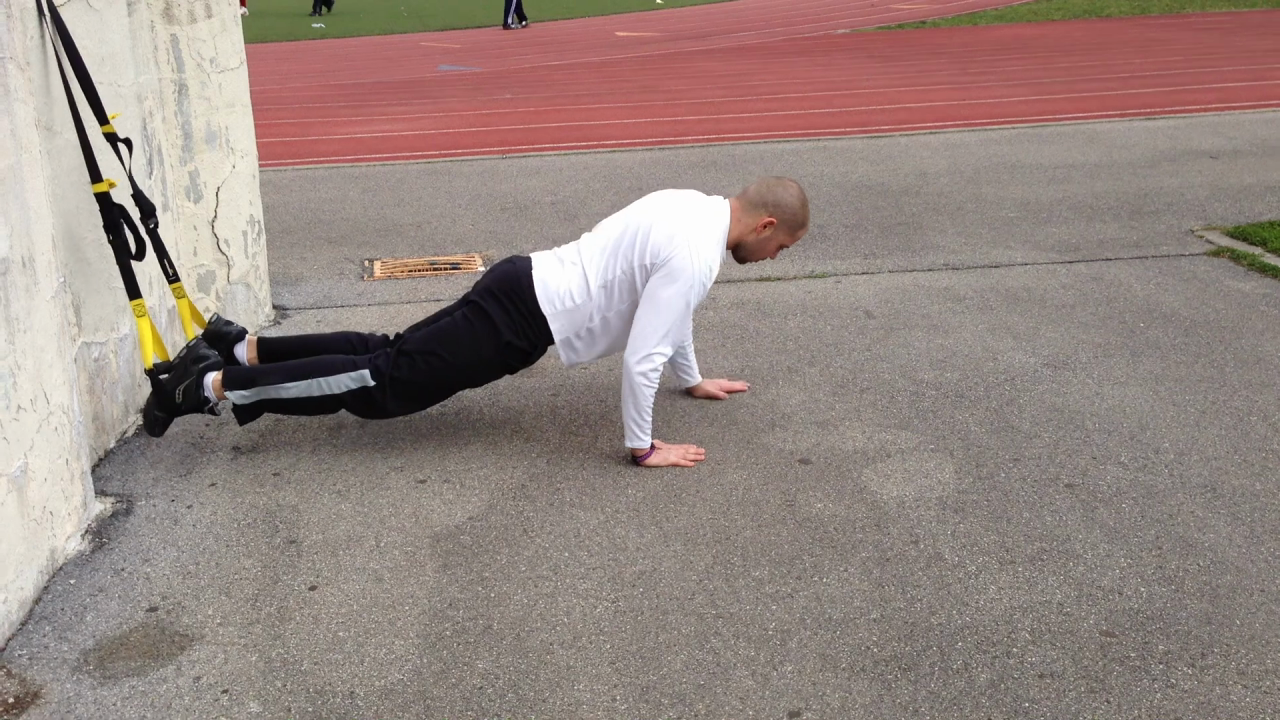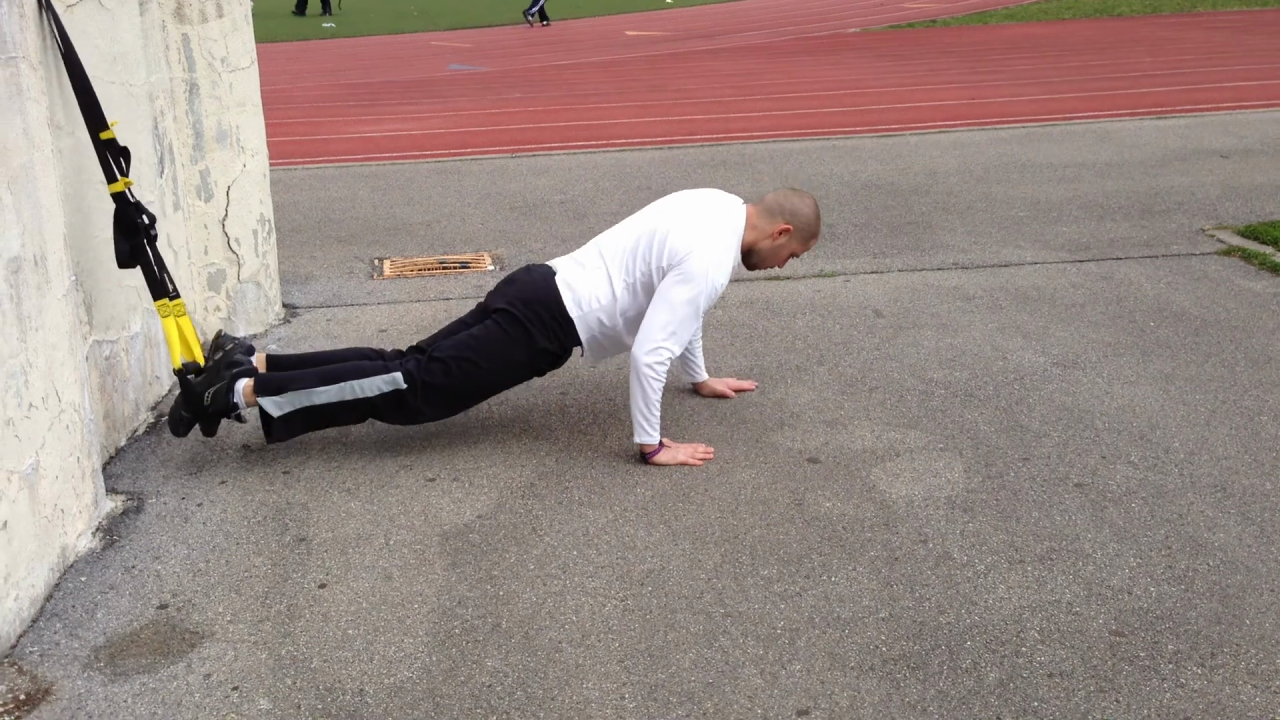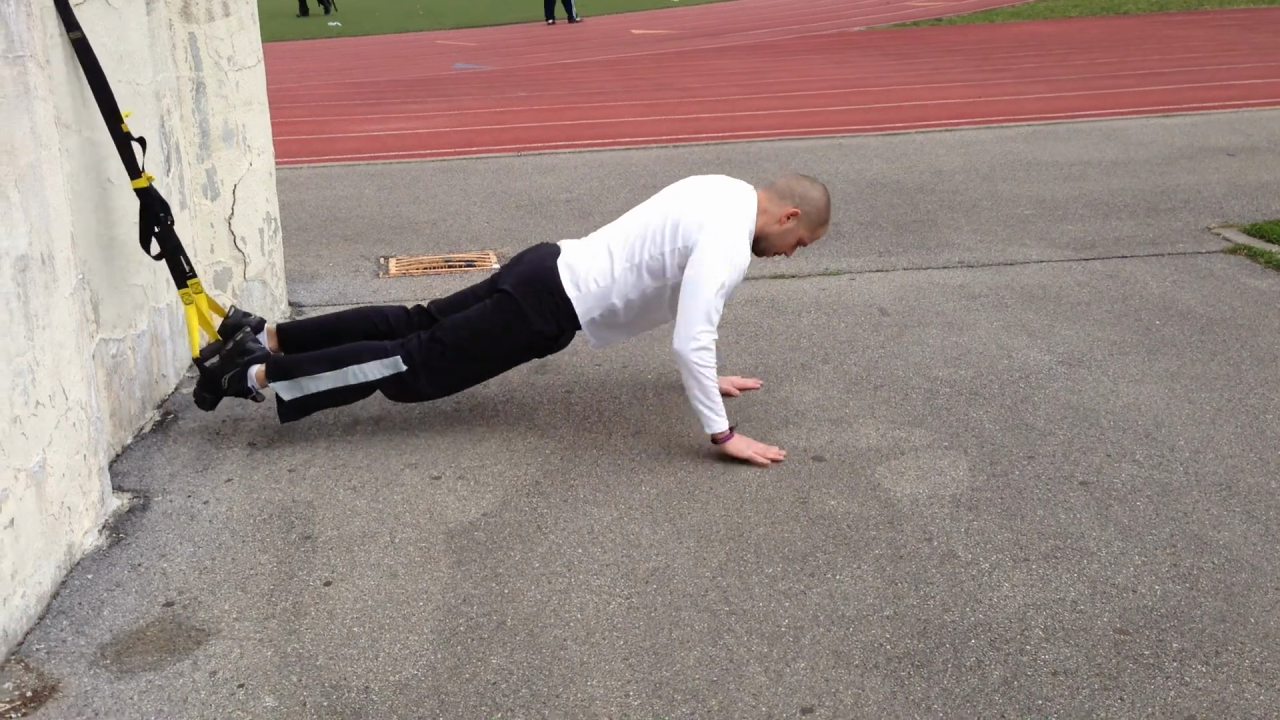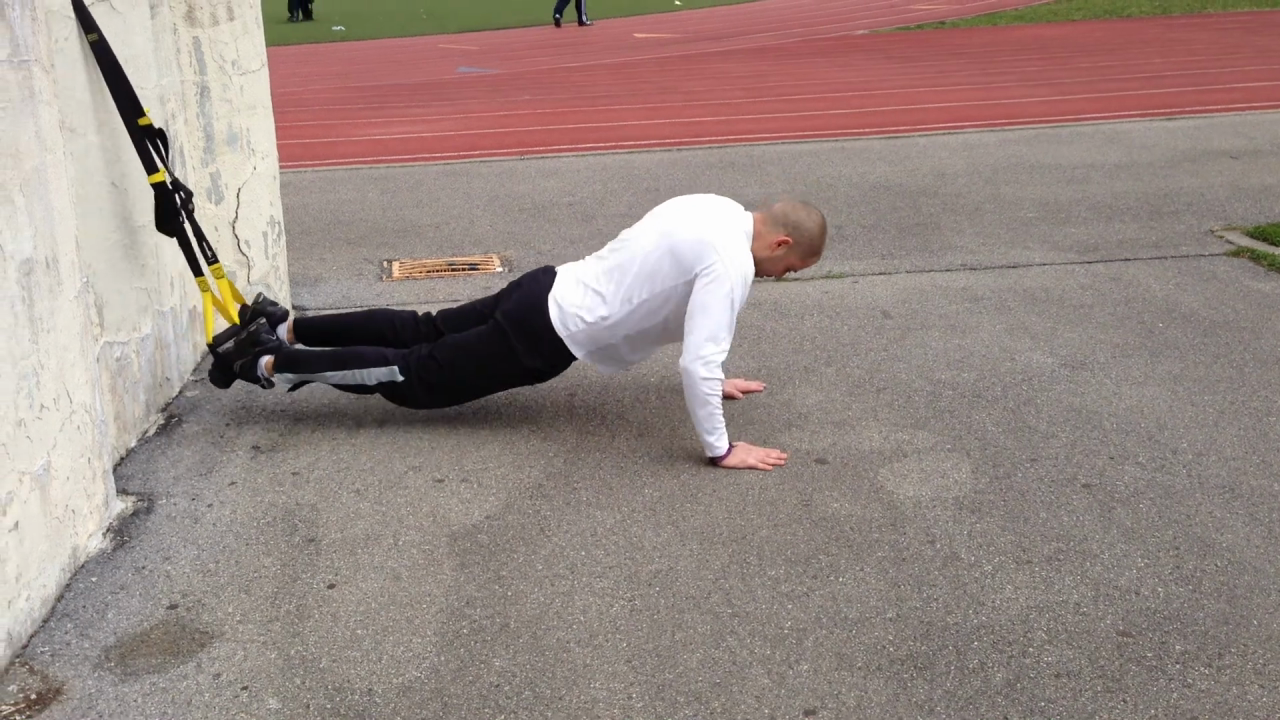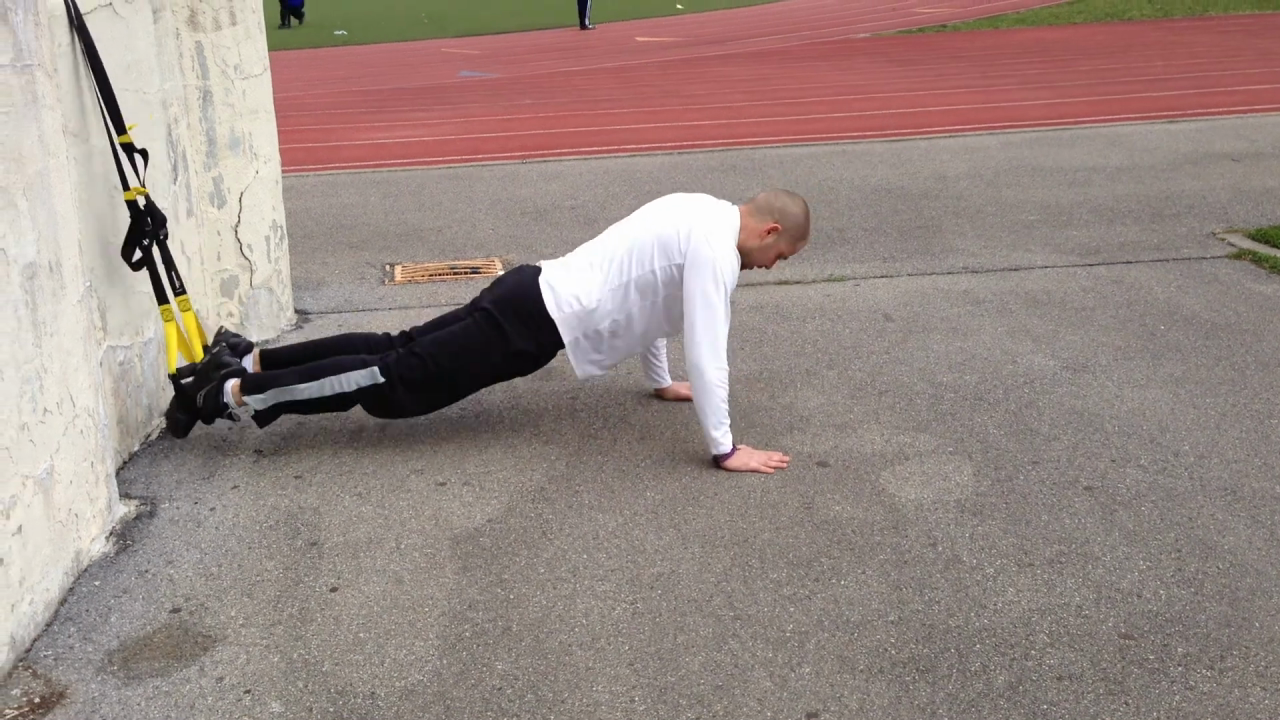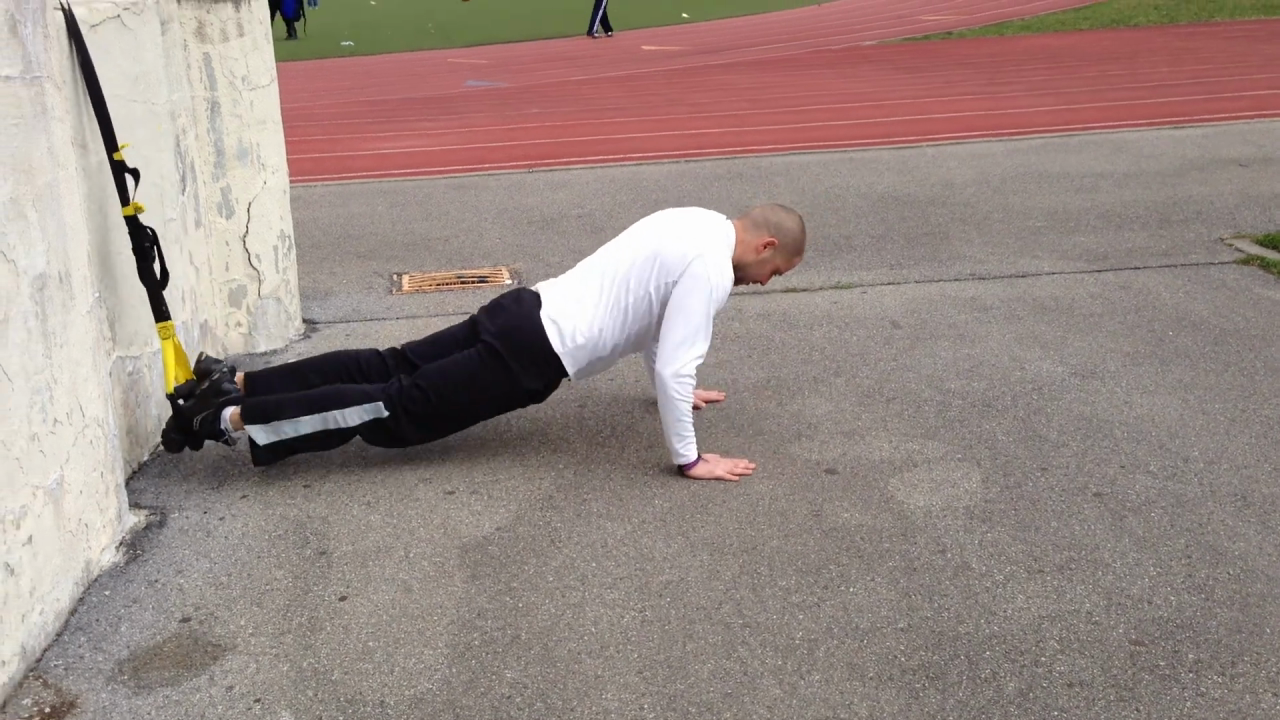
dt=0.3s
person 1, frame 1
left shoulder: (694, 205)
right shoulder: (697, 258)
right elbow: (643, 357)
left wrist: (696, 379)
right wrist: (643, 447)
left hip: (523, 283)
right hip: (524, 319)
left knee: (387, 353)
right knee: (382, 383)
left ankle: (244, 347)
right ankle: (211, 385)
person 1, frame 2
left shoulder: (715, 204)
right shoulder: (712, 261)
right elbow: (647, 353)
left wrist: (701, 377)
right wrist: (650, 443)
left hip: (540, 291)
right hip: (546, 323)
left knee: (404, 364)
right knee: (410, 390)
left ankle: (251, 360)
right ankle: (240, 391)
person 1, frame 3
left shoulder: (726, 191)
right shoulder: (730, 246)
left elbow: (690, 307)
right elbow: (689, 341)
left wrist: (711, 377)
right wrist: (721, 432)
left hip: (547, 269)
right hip: (550, 304)
left knee: (415, 328)
right knee: (414, 363)
left ankle: (265, 336)
right ankle: (258, 373)
person 1, frame 4
left shoulder: (716, 209)
right shoulder: (730, 263)
right elbow: (697, 363)
left wrist: (719, 383)
right wrist: (720, 448)
left hip: (546, 291)
right hip: (548, 336)
left knee: (422, 333)
right knee: (414, 373)
left ankle: (281, 326)
right ankle: (270, 363)
person 1, frame 5
left shoulder: (700, 211)
right shoulder: (718, 247)
right elbow: (706, 352)
left wrist: (663, 383)
right wrist: (725, 448)
left hip: (531, 292)
right hip: (537, 321)
left knee: (395, 350)
right knee: (396, 383)
left ankle: (248, 359)
right ankle: (237, 392)
person 1, frame 6
left shoulder: (698, 223)
right shoulder: (713, 267)
right elbow: (674, 367)
left wrist: (676, 390)
right wrist: (689, 458)
left hip: (526, 312)
right hip: (536, 353)
left knee: (387, 369)
right knee: (396, 411)
left ankle: (234, 381)
right ankle: (232, 417)
